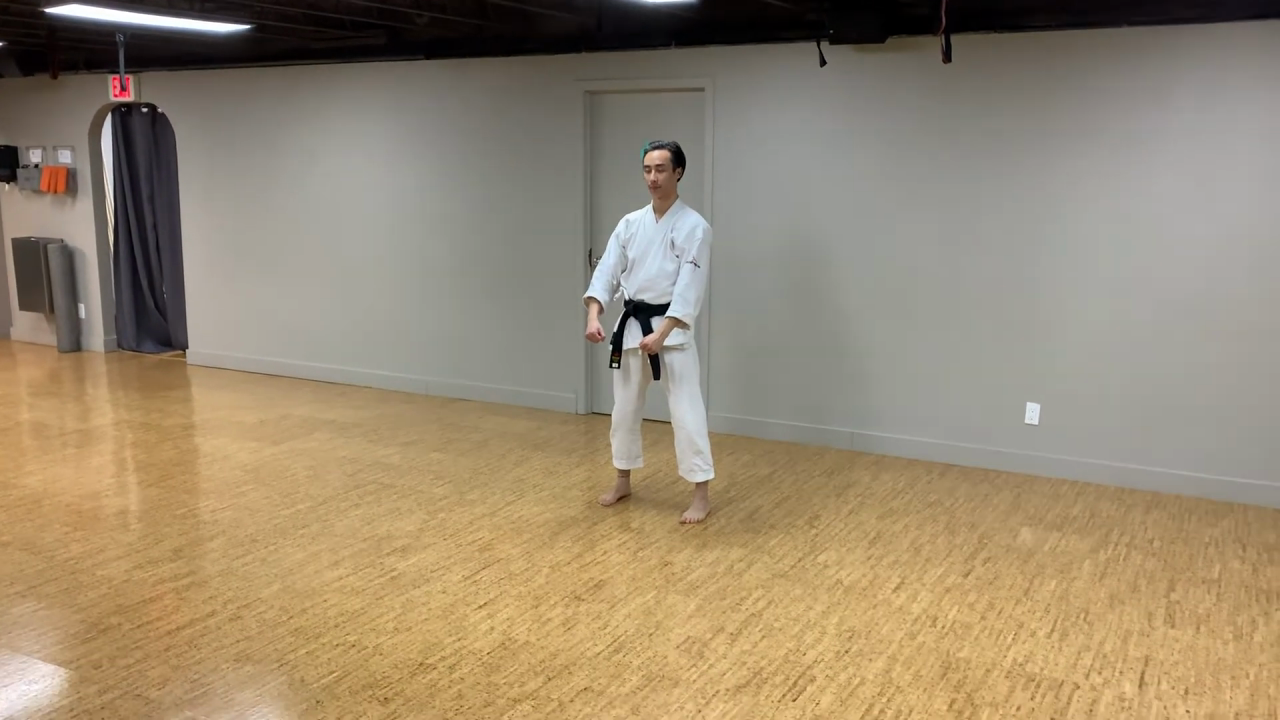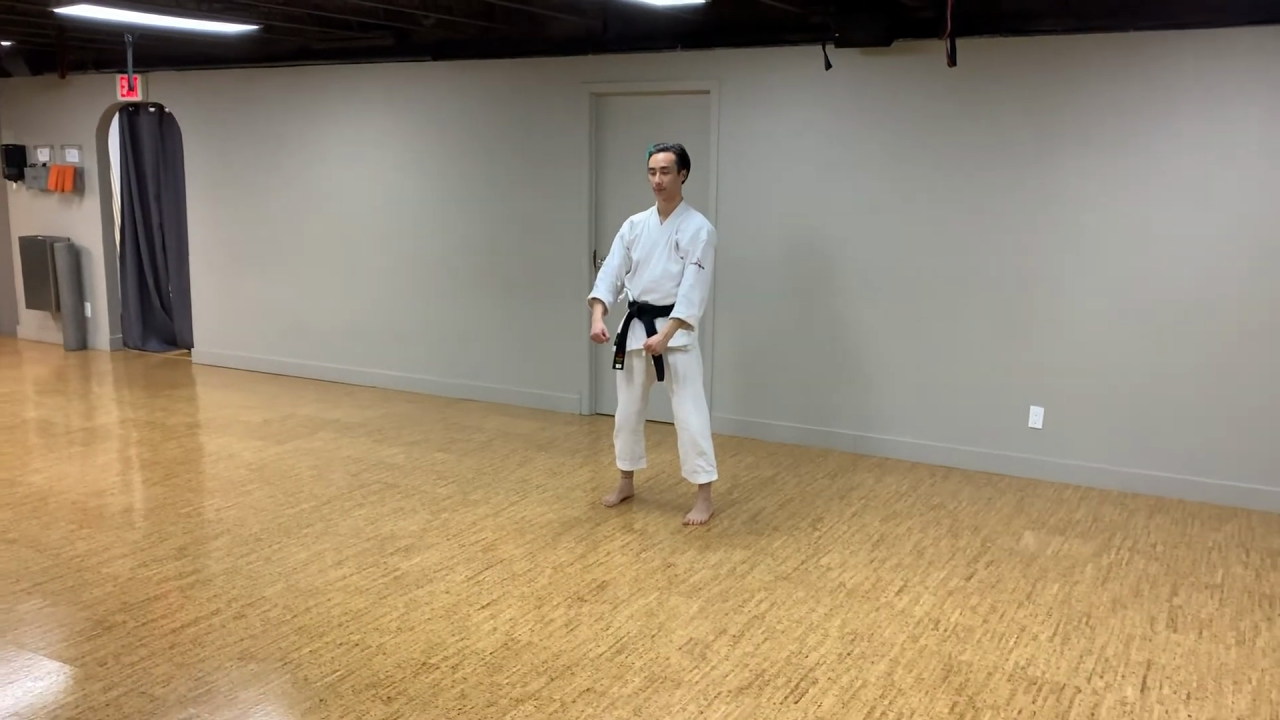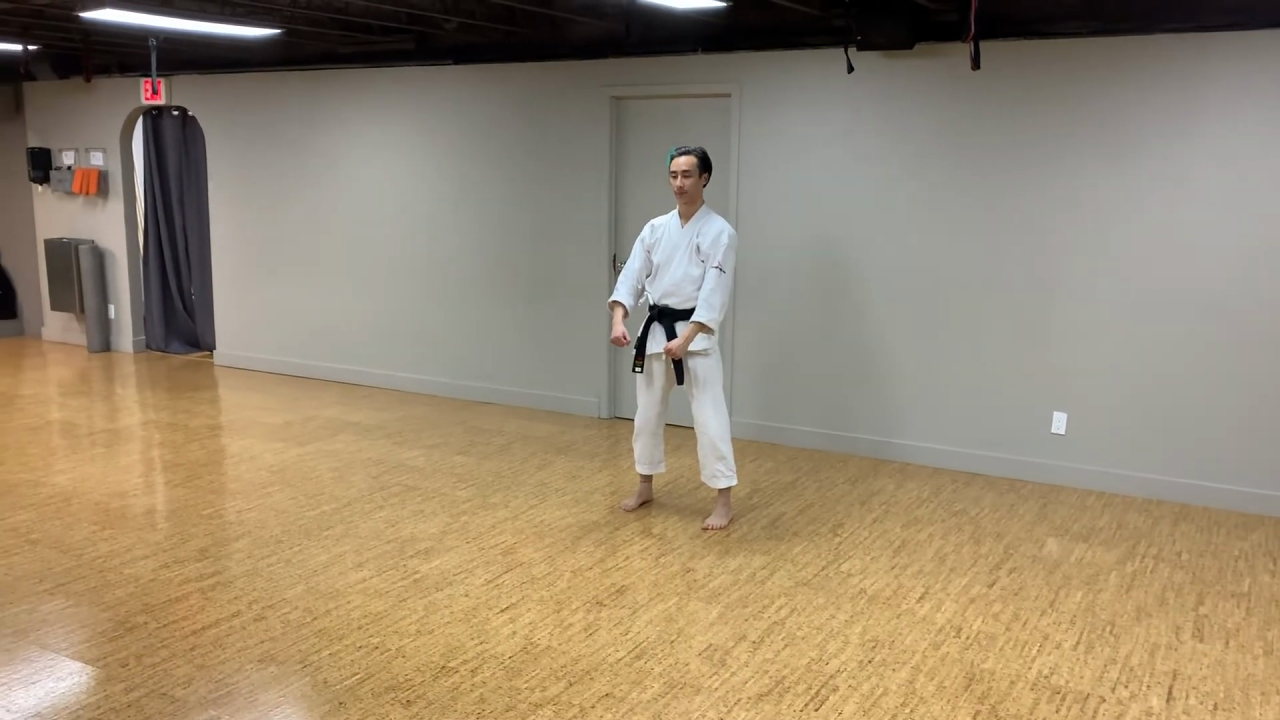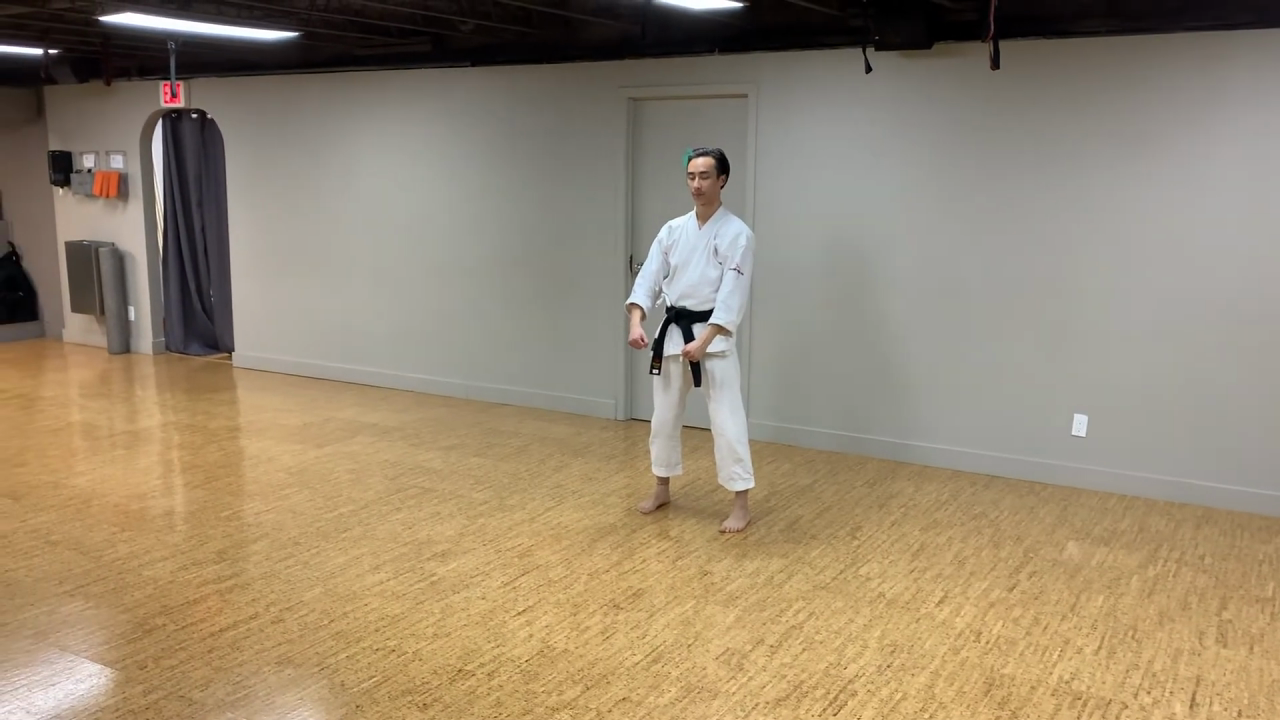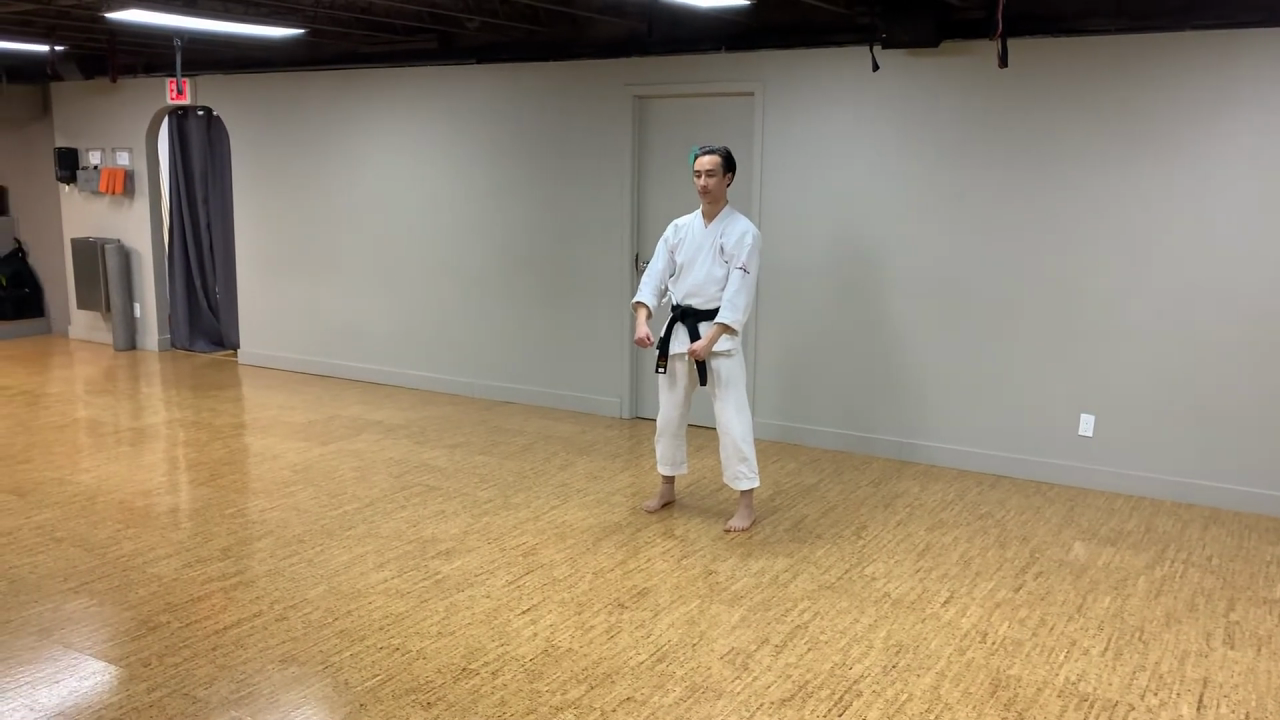
dt=0.5s
person 1, frame 1
left shoulder: (694, 226)
right shoulder: (630, 223)
left elbow: (690, 289)
right elbow: (607, 272)
left wrist: (661, 334)
right wrist: (593, 317)
left hip: (672, 328)
right hip: (630, 325)
left knee: (686, 411)
right knee: (625, 407)
left ankle: (701, 494)
right ankle: (623, 481)
person 1, frame 2
left shoulder: (698, 228)
right shoulder: (634, 225)
left elbow: (694, 290)
right elbow: (611, 273)
left wrist: (665, 335)
right wrist: (598, 317)
left hip: (676, 329)
right hip: (634, 326)
left knee: (689, 412)
right knee: (628, 408)
left ankle: (704, 495)
right ankle: (626, 482)
person 1, frame 3
left shoulder: (719, 232)
right shoulder: (655, 228)
left elbow: (715, 294)
right elbow: (632, 277)
left wrist: (685, 339)
right wrist: (618, 321)
left hip: (696, 333)
right hip: (654, 330)
left knee: (709, 417)
right knee: (648, 412)
left ankle: (724, 501)
right ankle: (645, 487)
person 1, frame 4
left shoulder: (737, 233)
right shoulder: (673, 229)
left elbow: (733, 295)
right elbow: (649, 279)
left wrist: (704, 341)
right wrist: (636, 323)
left hip: (713, 334)
right hip: (671, 332)
left knee: (727, 419)
right knee: (664, 415)
left ankle: (741, 503)
right ankle: (662, 489)
person 1, frame 5
left shoulder: (743, 232)
right shoulder: (678, 228)
left elbow: (739, 295)
right elbow: (655, 278)
left wrist: (709, 340)
right wrist: (642, 321)
left hip: (720, 334)
right hip: (677, 330)
left knee: (732, 418)
right knee: (669, 413)
left ankle: (746, 503)
right ankle: (667, 488)
